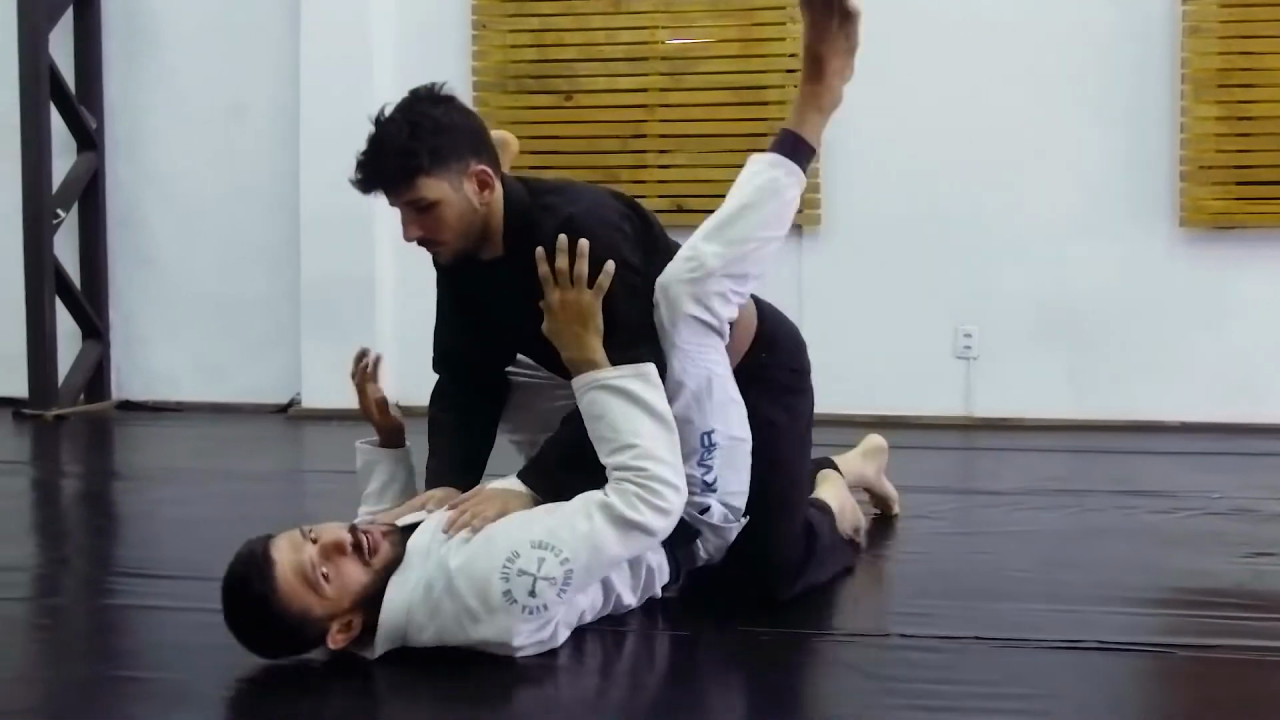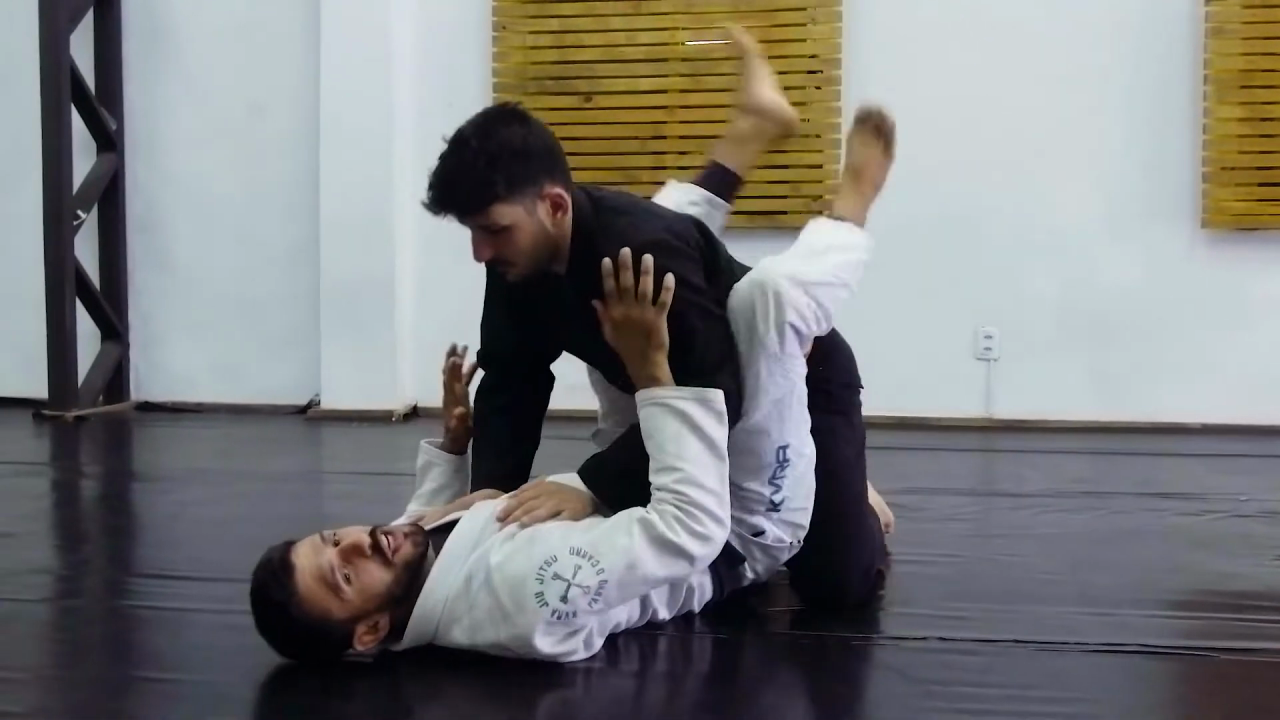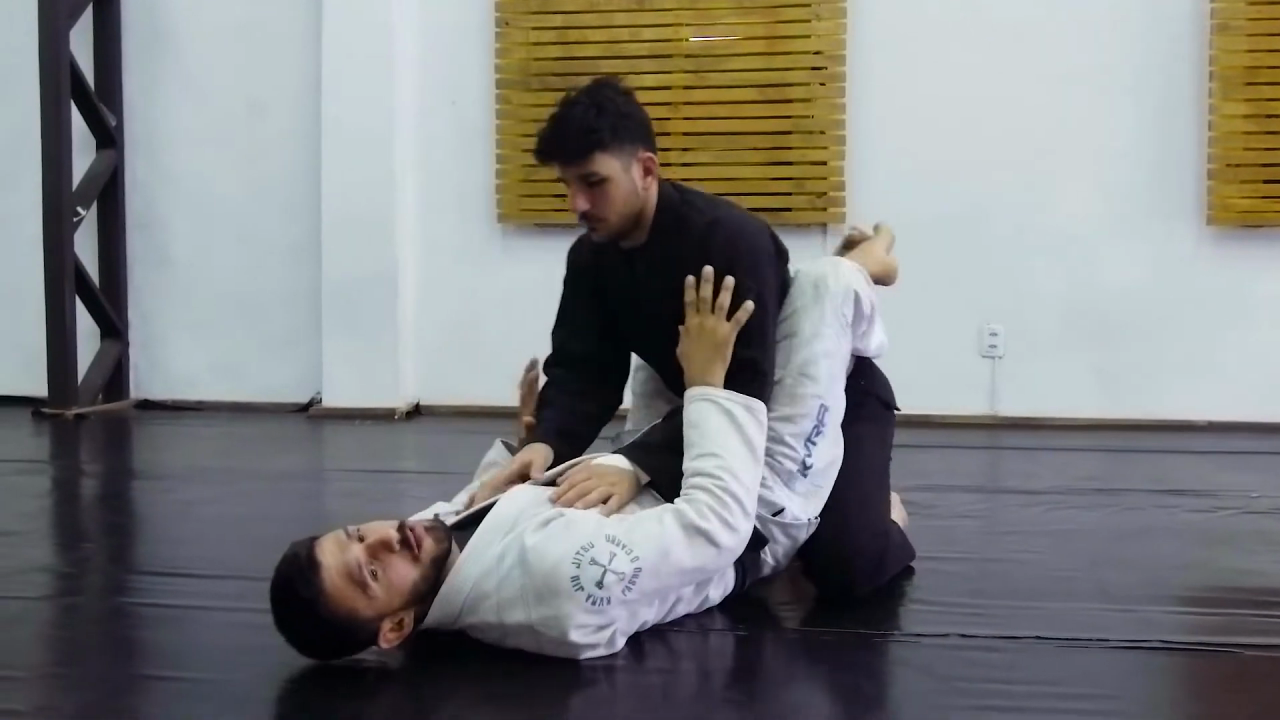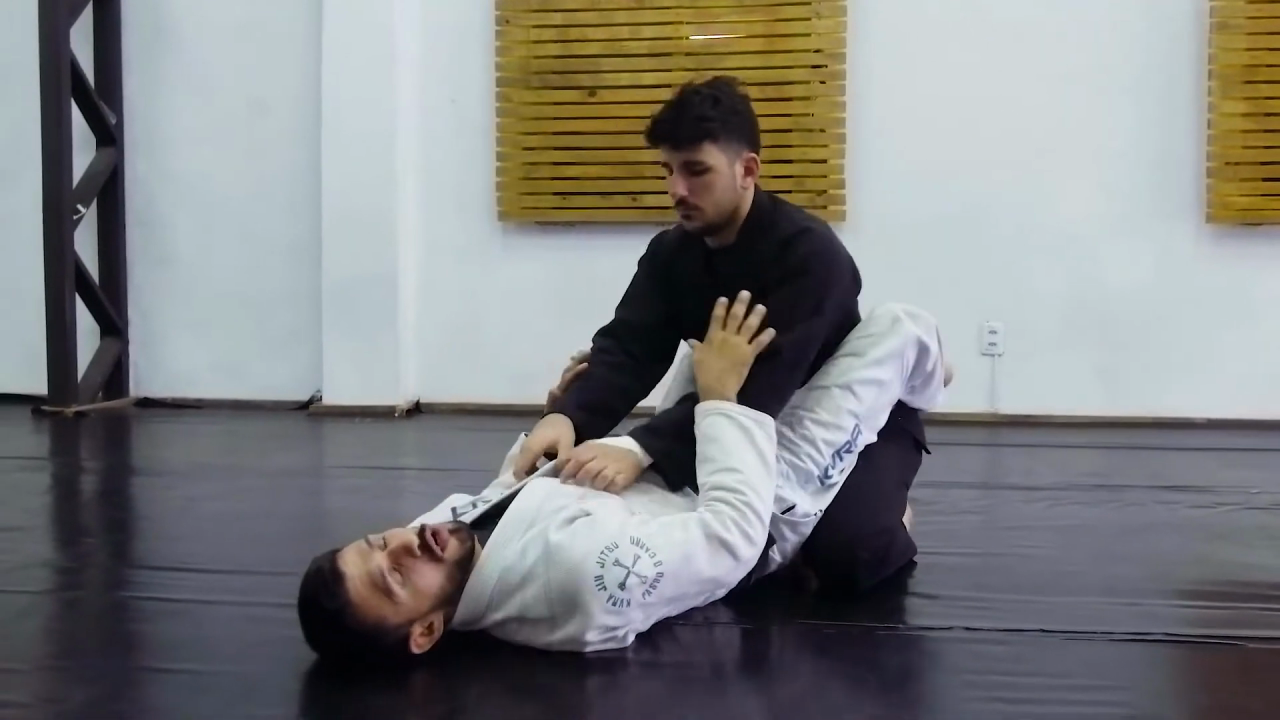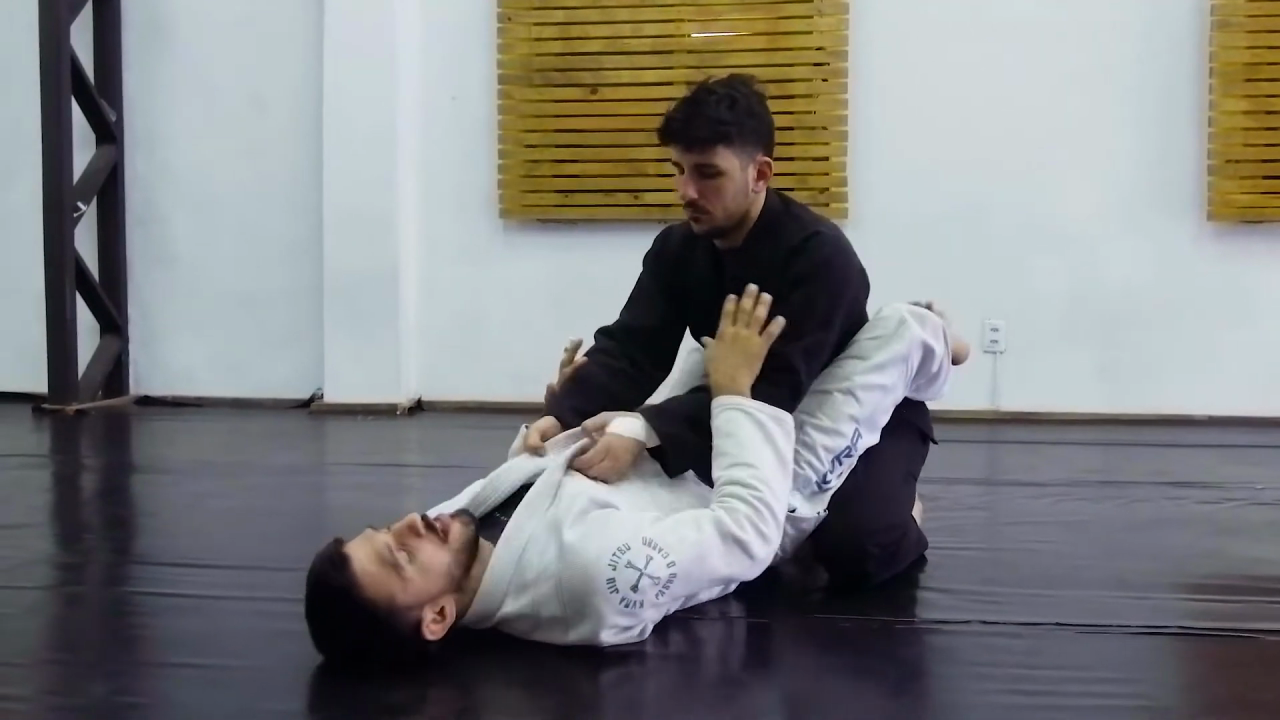
dt=0.5s
person 1, frame 1
left shoulder: (384, 567)
right shoulder: (486, 586)
right elbow: (649, 494)
left wrist: (375, 427)
right wrist: (586, 355)
left hip: (593, 474)
right hip: (681, 500)
right knee: (686, 295)
person 1, frame 2
left shoulder: (406, 591)
right shoulder: (517, 597)
right elbow: (693, 525)
left wrist: (451, 438)
right wrist: (650, 370)
left hip: (619, 515)
right hip: (739, 540)
left knee: (607, 304)
right knee: (767, 294)
right ankle: (841, 218)
person 1, frame 3
left shoulder: (431, 541)
right shoulder: (552, 580)
right elbow: (717, 525)
right wrist: (708, 379)
left hip: (661, 484)
right hip: (755, 517)
right knee: (826, 284)
right ankle: (857, 285)
person 1, frame 4
left shoulder: (446, 527)
right shoulder: (573, 575)
right elbow: (734, 536)
right wrist: (721, 396)
right hip: (765, 510)
right knee: (896, 328)
right ankle: (917, 378)
person 1, frame 5
left shoulder: (446, 531)
right shoulder: (587, 574)
right elbow: (747, 532)
right wrist: (733, 391)
left hip: (674, 463)
right hip: (768, 504)
right knee: (901, 327)
right ankle: (933, 351)
person 2, frame 1
left shoulder: (580, 229)
right shoulder: (461, 256)
right elbow: (468, 382)
left wrist: (529, 488)
right wrist: (445, 487)
left hip: (749, 362)
right hip: (671, 376)
person 2, frame 2
left shoulder: (647, 250)
right shoulder: (520, 257)
right elbow: (513, 383)
left wrist: (590, 486)
right wrist: (491, 492)
left hip: (796, 377)
right hip: (683, 386)
left knee: (835, 583)
left ankle: (856, 506)
person 2, frame 3
left shoulder: (728, 238)
right shoulder: (591, 257)
left elbow: (742, 387)
right elbow: (582, 372)
left wrist: (635, 465)
right wrist: (544, 444)
left knee: (846, 565)
left ankle: (877, 512)
person 2, frame 4
left shoulder: (809, 253)
right shoulder: (671, 253)
left elbow: (762, 383)
right elbow: (628, 350)
left wrist: (640, 448)
right wrist: (566, 415)
left knee: (844, 552)
left ankle: (886, 518)
person 2, frame 5
left shoulder: (819, 254)
right shoulder: (678, 248)
left elbow: (773, 386)
right elbow: (630, 350)
left wrist: (645, 432)
right wrist: (563, 415)
left knee: (854, 549)
left ankle: (896, 512)
